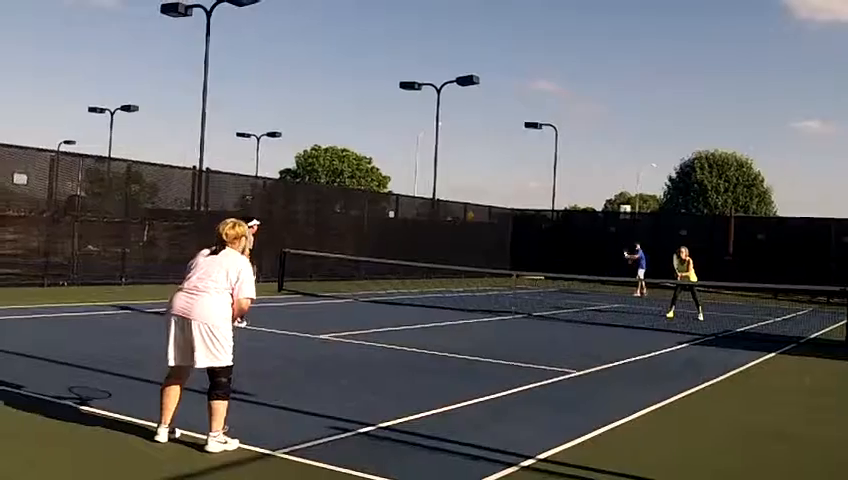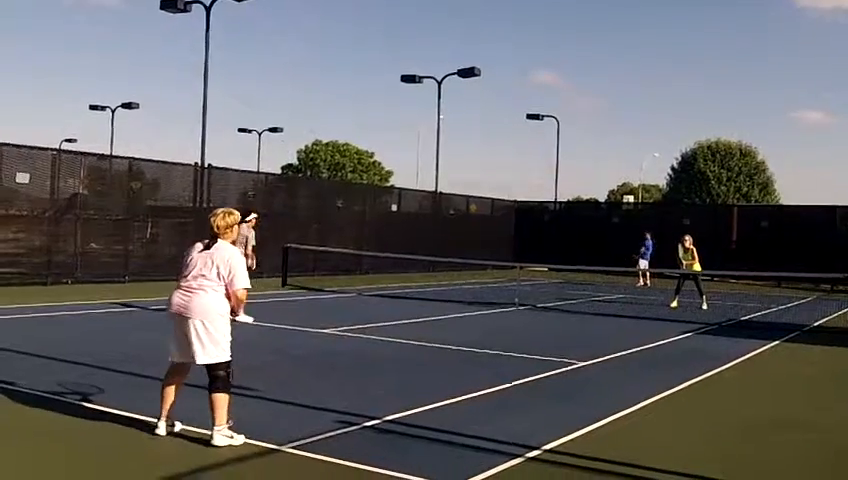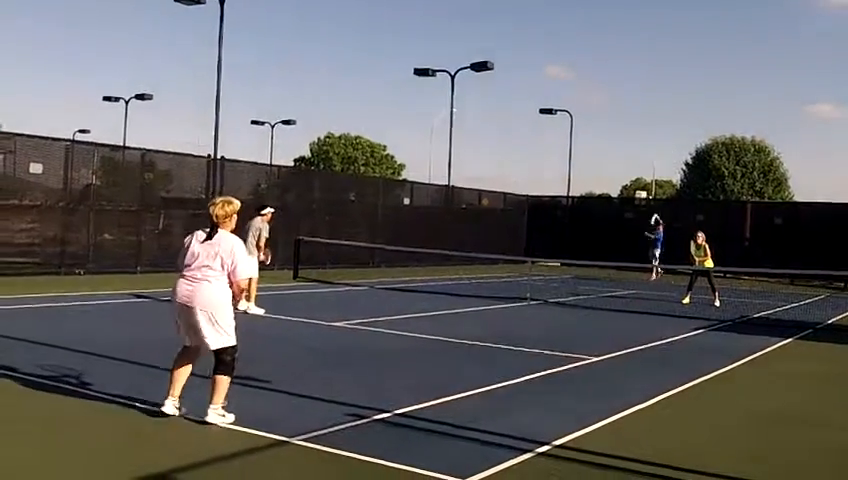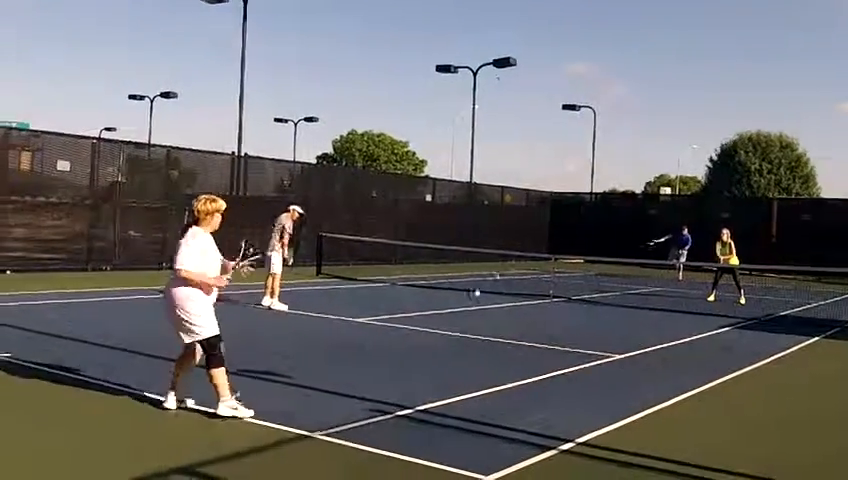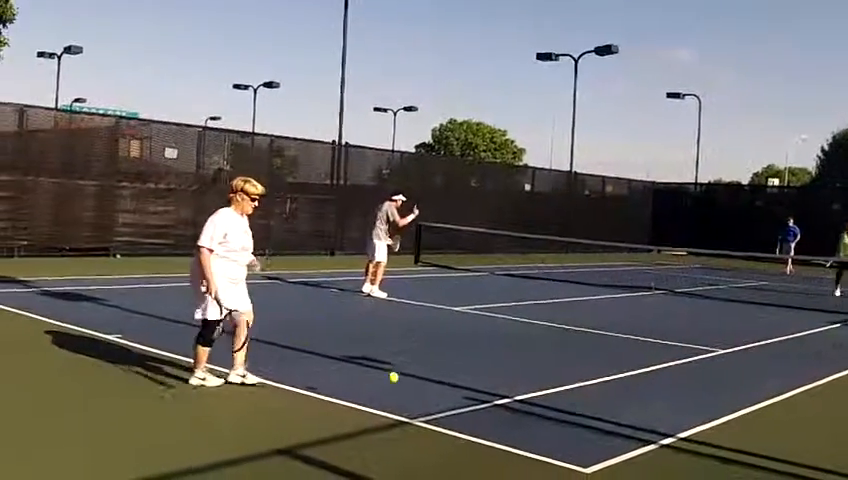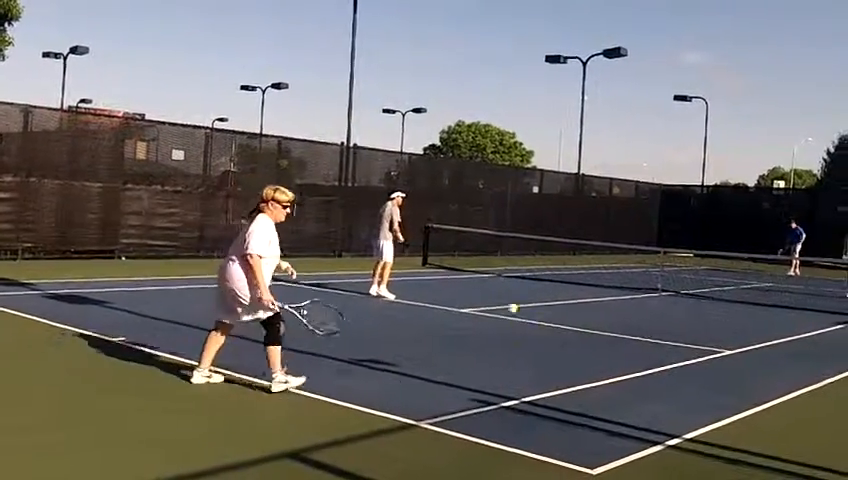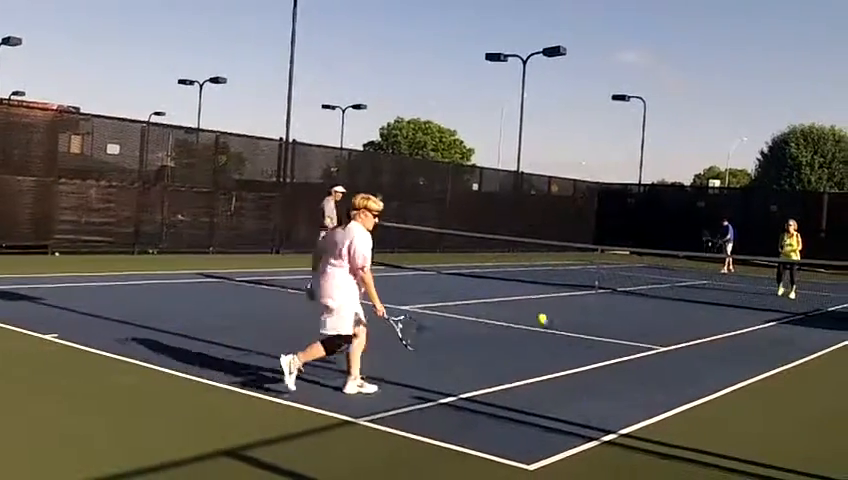
dt=0.7s
person 1, frame 1
left shoulder: (201, 255)
right shoulder: (241, 262)
right elbow: (243, 303)
right wrist: (233, 317)
left hip: (180, 308)
right hip: (210, 316)
left knee: (177, 371)
right knee: (221, 377)
left ankle: (163, 428)
right ankle: (215, 437)
person 1, frame 2
left shoulder: (196, 248)
right shoulder: (233, 254)
right elbow: (239, 294)
right wrist: (235, 308)
left hip: (179, 305)
right hip: (208, 313)
left knee: (179, 365)
right knee: (220, 371)
left ankle: (164, 421)
right ankle: (220, 431)
person 1, frame 3
left shoulder: (193, 237)
right shoulder: (234, 243)
left elbow: (182, 267)
right elbow: (241, 283)
right wrist: (236, 294)
left hip: (184, 296)
right hip: (212, 302)
left knee: (188, 351)
right knee: (226, 356)
left ankle: (172, 401)
right ankle: (216, 410)
person 1, frame 4
left shoulder: (203, 237)
right shoulder: (193, 239)
left elbow: (217, 263)
right elbow: (182, 271)
left wrist: (231, 266)
right wrist: (210, 281)
left hip: (189, 299)
right hip: (190, 299)
left knee: (194, 348)
right knee: (213, 347)
left ankle: (172, 396)
right ankle: (226, 402)
person 1, frame 5
left shoulder: (243, 219)
right shoulder: (221, 218)
right elbow: (204, 250)
left wrist: (251, 260)
right wrist: (210, 280)
left hip: (234, 280)
right hip: (215, 279)
left knee: (245, 318)
right knee: (212, 324)
left ankle: (238, 370)
right ankle: (199, 373)
person 1, frame 6
left shoulder: (263, 224)
right shoulder: (262, 225)
right elbow: (252, 257)
left wrist: (281, 263)
right wrist: (263, 289)
left hip: (233, 279)
right hip: (243, 281)
left knee: (224, 325)
right knee: (274, 324)
left ankle: (201, 371)
right ankle: (278, 378)
person 1, frame 7
left shoulder: (338, 231)
right shoulder: (362, 236)
left elbow: (318, 255)
right elbow: (363, 272)
left wrist: (316, 279)
right wrist: (376, 303)
left hip: (332, 287)
right hip: (340, 291)
left knee: (359, 332)
right knee: (339, 341)
left ankle: (353, 380)
right ankle: (294, 361)
